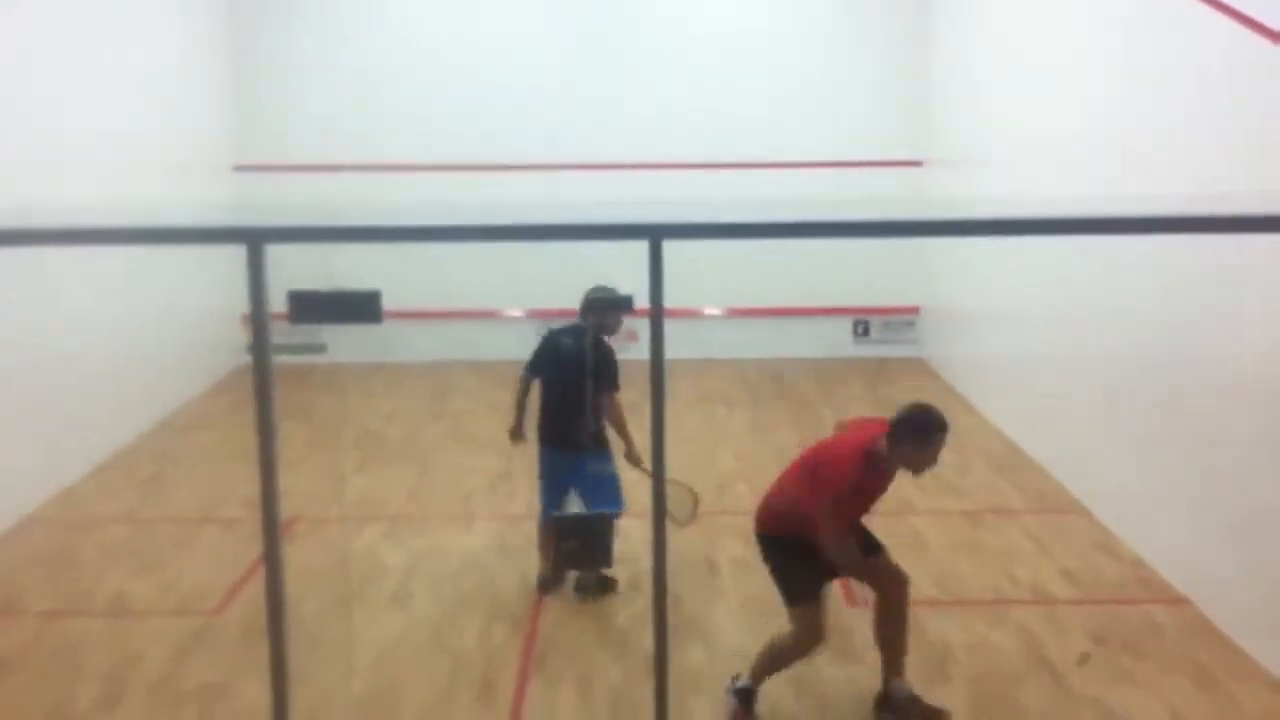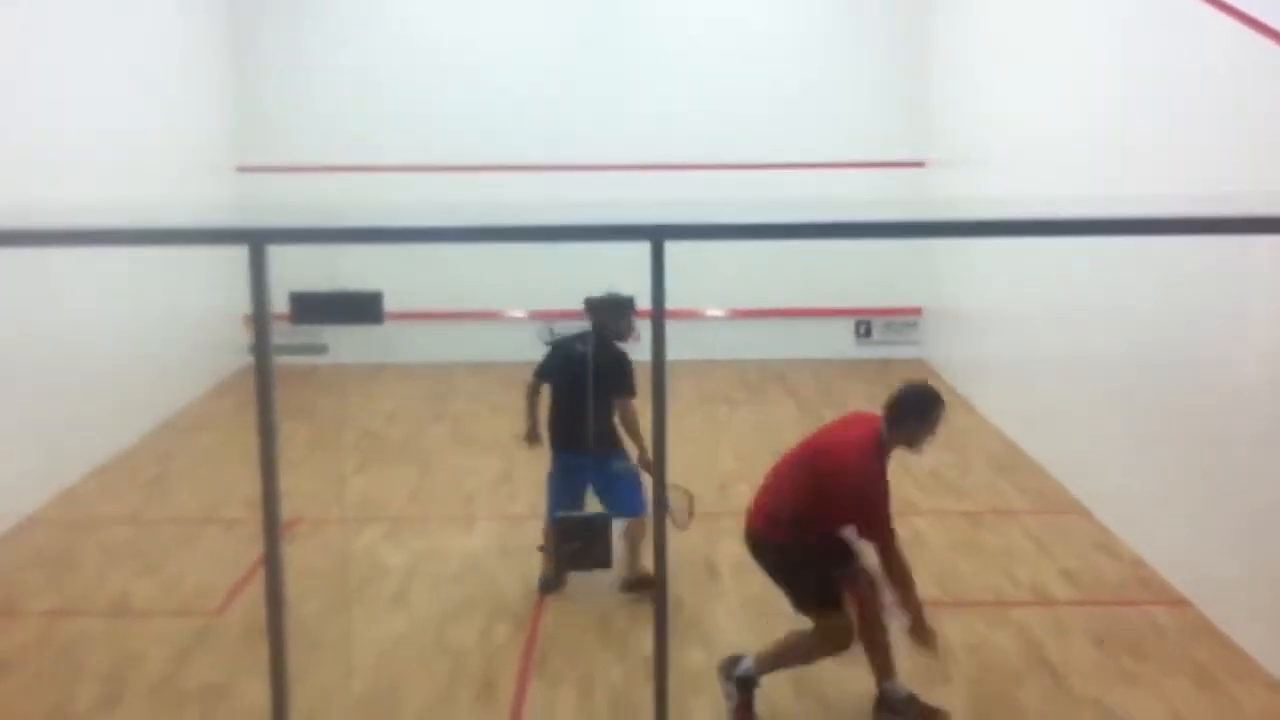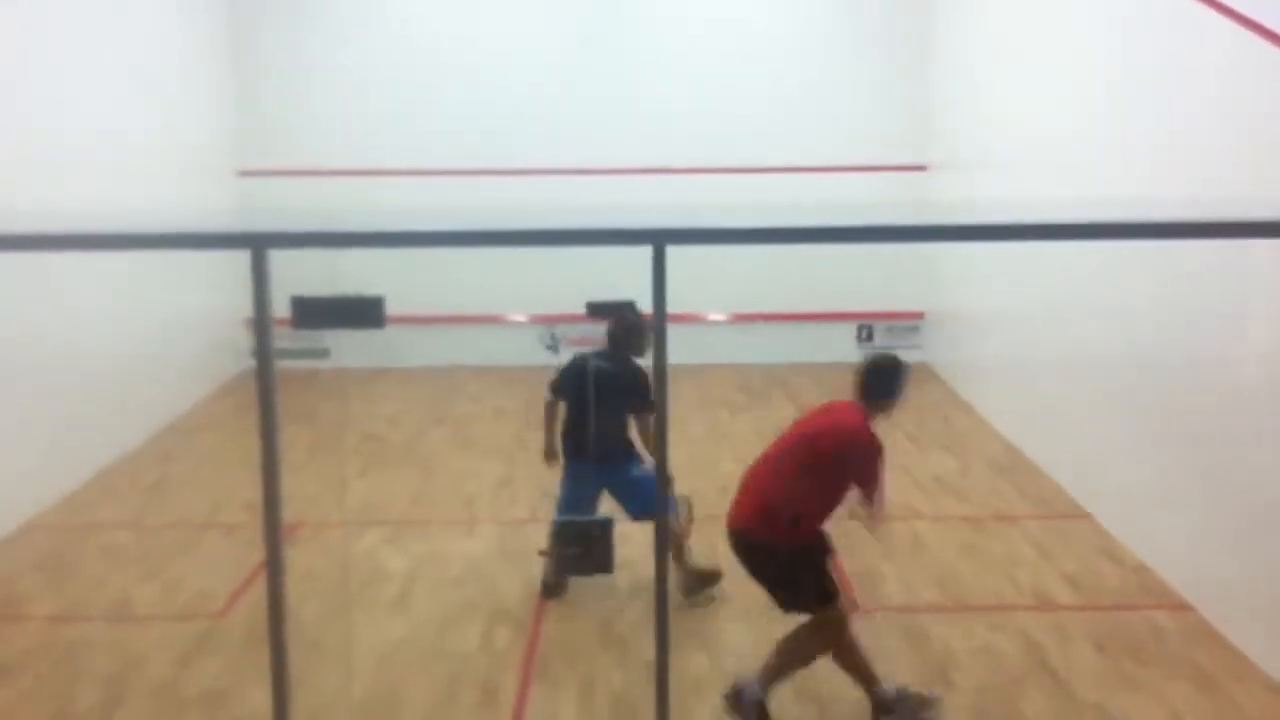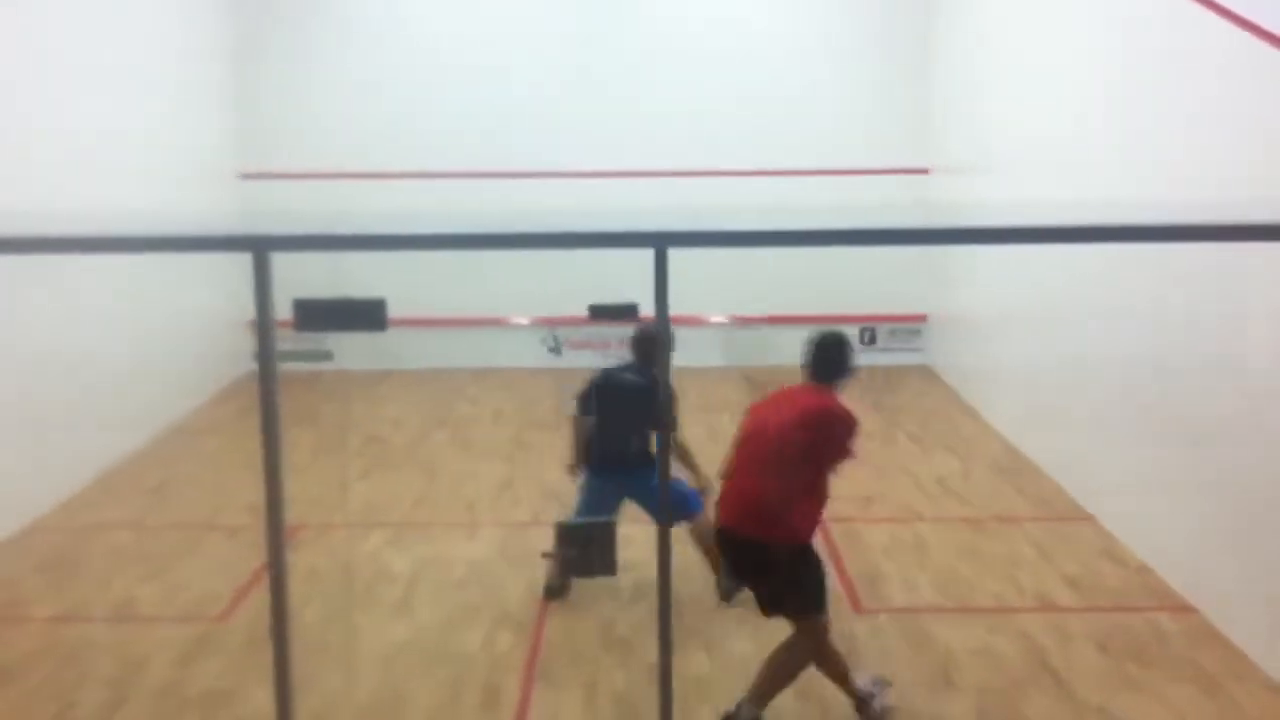
dt=0.1s
person 1, frame 1
left shoulder: (881, 437)
right shoulder: (851, 471)
right elbow: (833, 544)
left hip: (819, 522)
right hip: (786, 528)
left knee: (895, 584)
right knee: (808, 629)
left ankle: (895, 694)
right ankle: (745, 688)
person 1, frame 2
left shoulder: (870, 425)
right shoulder: (863, 469)
right elbow: (890, 553)
right wrist: (917, 617)
left hip: (808, 517)
right hip: (779, 533)
left knee: (866, 591)
right knee: (838, 632)
right ankle: (744, 671)
person 1, frame 3
left shoulder: (830, 414)
right shoulder: (862, 440)
right elbow: (872, 499)
right wrist: (876, 513)
left hip: (749, 524)
right hip: (774, 532)
left knee: (830, 612)
right knee: (831, 621)
person 1, frame 4
left shoulder: (768, 404)
right shoulder: (837, 417)
left elbow: (730, 470)
left hip: (731, 527)
right hip: (771, 535)
left knee: (809, 622)
right knee: (813, 630)
person 2, frame 1
left shoulder: (553, 339)
right shoulder: (602, 352)
left elbow: (525, 381)
right elbow: (609, 404)
left wrist: (518, 420)
right wrist: (630, 445)
left hip: (551, 439)
right hip: (587, 443)
left knee: (551, 509)
right knee: (605, 508)
left ankle: (547, 572)
right ankle: (590, 576)
person 2, frame 2
left shoulder: (563, 346)
right shoulder: (616, 358)
left elbow: (534, 386)
right elbow: (624, 409)
left wrist: (532, 426)
right wrist: (642, 450)
left hip: (563, 443)
right hip: (601, 446)
left knee: (559, 511)
right knee: (634, 508)
left ankle: (550, 573)
right ankle: (633, 573)
person 2, frame 3
left shoulder: (579, 364)
right shoulder: (635, 375)
left elbow: (551, 403)
right elbow: (646, 426)
left wrist: (549, 442)
left hip: (578, 458)
right hip: (617, 458)
left knee: (567, 518)
right knee: (667, 509)
left ankle: (552, 577)
right ankle: (686, 574)
person 2, frame 4
left shoulder: (605, 378)
right shoulder: (658, 389)
left elbow: (580, 419)
right elbow: (672, 440)
left wrist: (578, 457)
right wrist: (698, 475)
left hip: (600, 467)
right hip: (639, 469)
left knee: (581, 524)
right knee: (696, 511)
left ankle: (555, 579)
right ankle: (726, 579)
